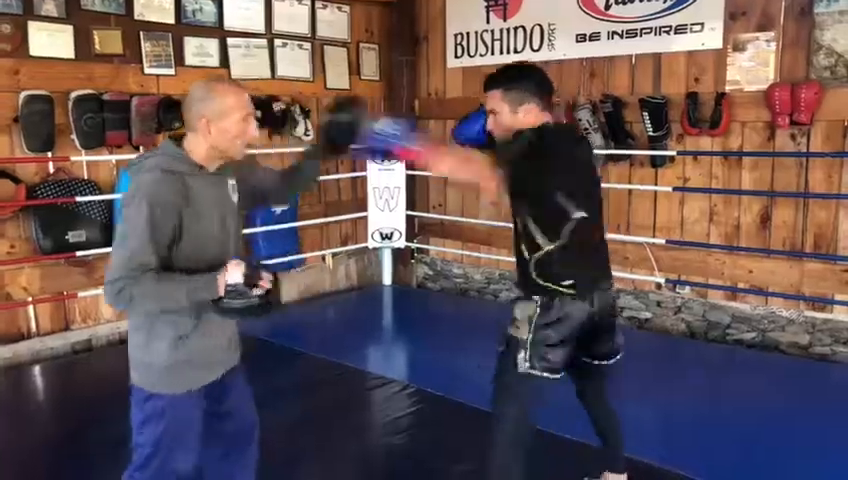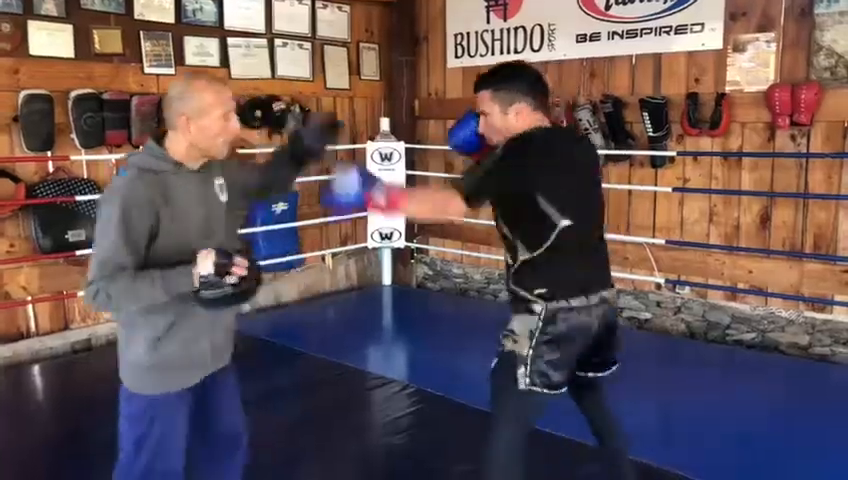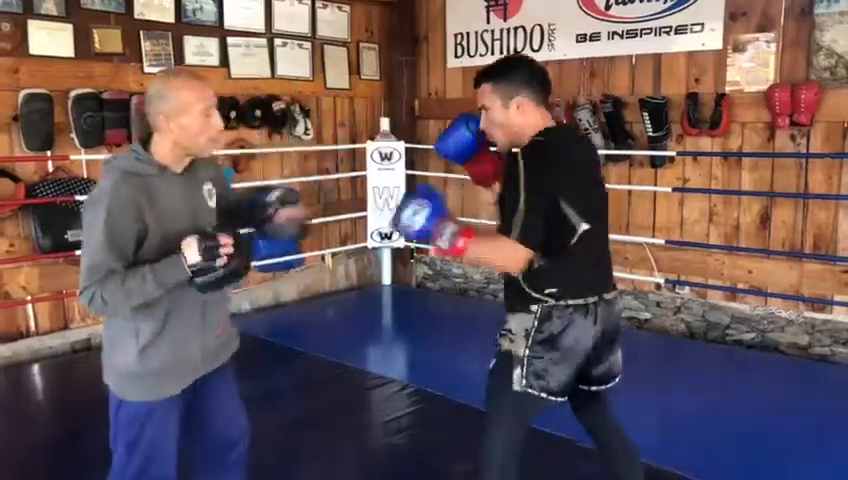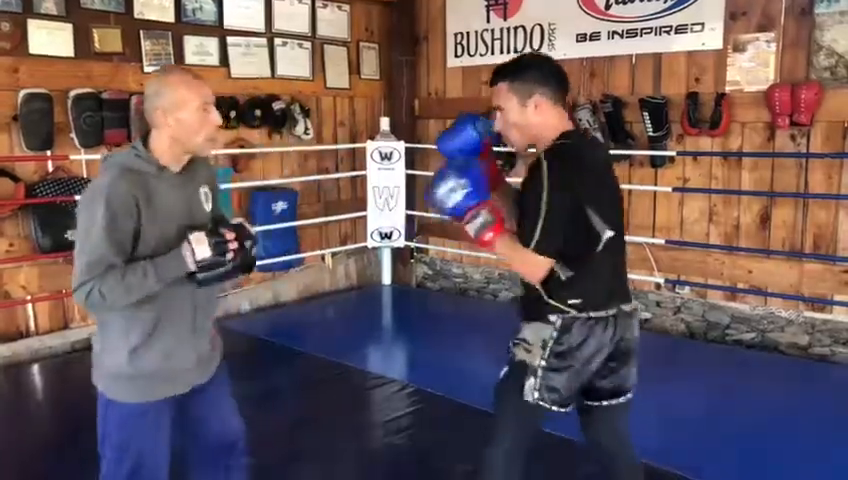
dt=0.1s
person 1, frame 1
left shoulder: (539, 147)
right shoulder: (569, 143)
left elbow: (481, 168)
left hip: (553, 299)
right hip: (593, 291)
left knee: (509, 408)
right knee: (590, 387)
person 1, frame 2
left shoulder: (518, 154)
right shoulder: (578, 146)
left elbow: (452, 205)
left wrist: (380, 196)
right wrist: (486, 160)
left hip: (548, 309)
right hip: (598, 301)
left knee: (509, 426)
right knee: (589, 394)
person 1, frame 3
left shoulder: (530, 160)
right shoulder: (576, 146)
left elbow: (515, 256)
left wrist: (446, 233)
right wrist: (481, 163)
left hip: (548, 317)
right hip: (598, 308)
left knee: (501, 435)
right knee: (598, 415)
person 1, frame 4
left shoulder: (554, 166)
right shoulder: (588, 152)
left elbow: (534, 265)
left wrist: (477, 215)
right wrist: (481, 175)
left hip: (565, 328)
right hip: (614, 320)
left knee: (506, 444)
right knee: (611, 443)
person 2, frame 1
left shoulder: (230, 170)
right shoulder: (155, 190)
left elbow: (278, 188)
right elbow: (123, 289)
right wrist: (213, 284)
left hip: (218, 348)
right hip: (170, 359)
left knee: (238, 437)
person 2, frame 2
left shoulder: (217, 168)
right shoulder: (134, 190)
left elbow: (265, 178)
right elbow: (103, 289)
left wrist: (301, 148)
right wrist: (189, 276)
left hip: (212, 348)
right hip: (160, 361)
left knee: (226, 441)
person 2, frame 3
left shoulder: (205, 171)
right shoulder: (118, 194)
left elbow: (228, 213)
right elbow: (97, 294)
left wrist: (270, 214)
right wrist: (180, 264)
left hip: (208, 349)
right hip: (149, 367)
left knee: (229, 441)
person 2, frame 4
left shoulder: (201, 172)
right shoulder: (116, 189)
right elbow: (92, 290)
left wrist: (237, 242)
right wrist: (182, 259)
left hip: (198, 354)
right hip: (137, 370)
left knee: (224, 445)
